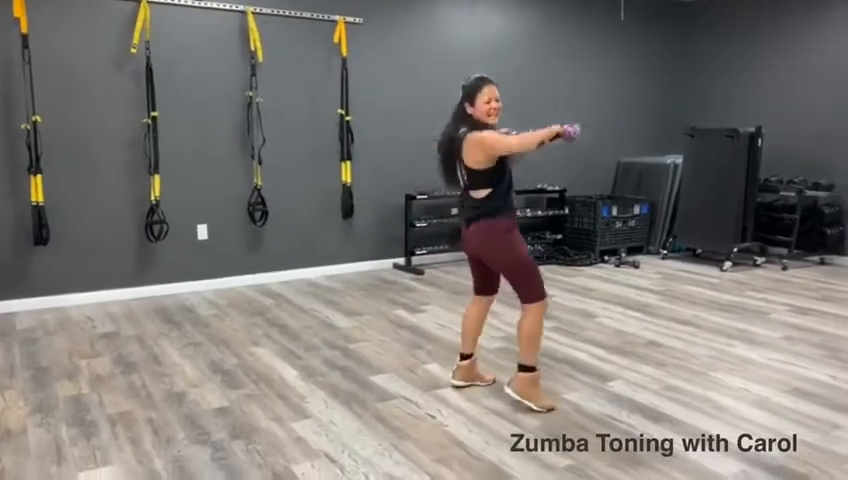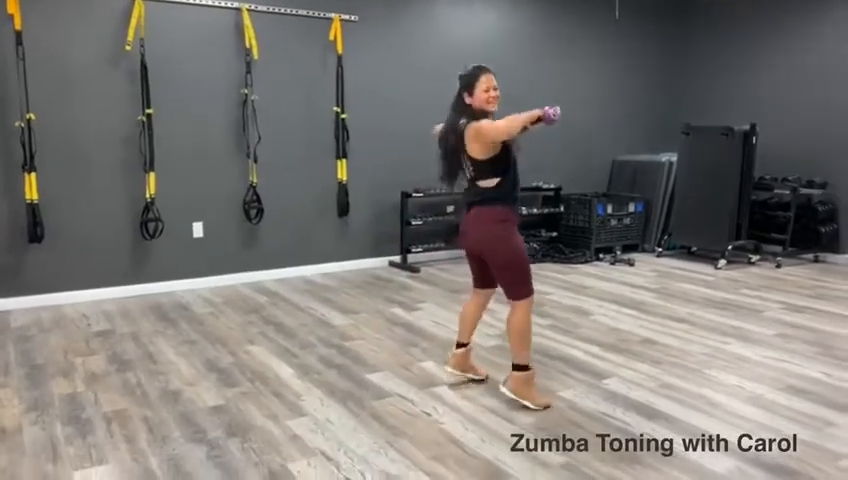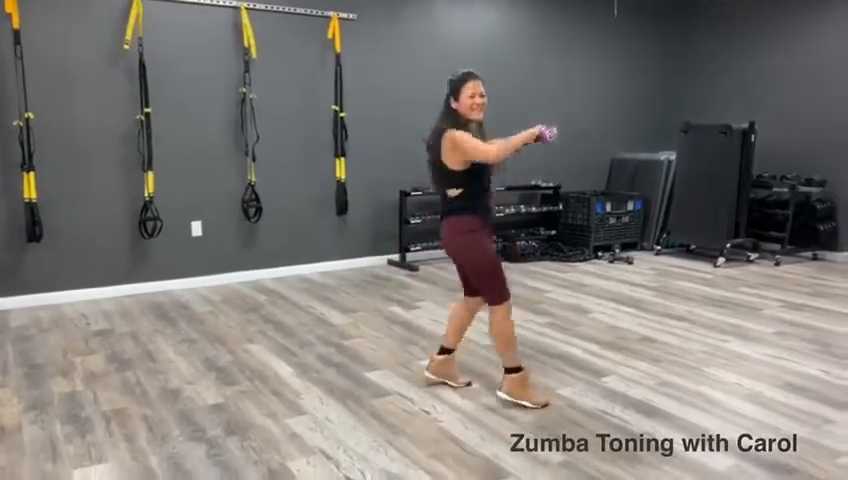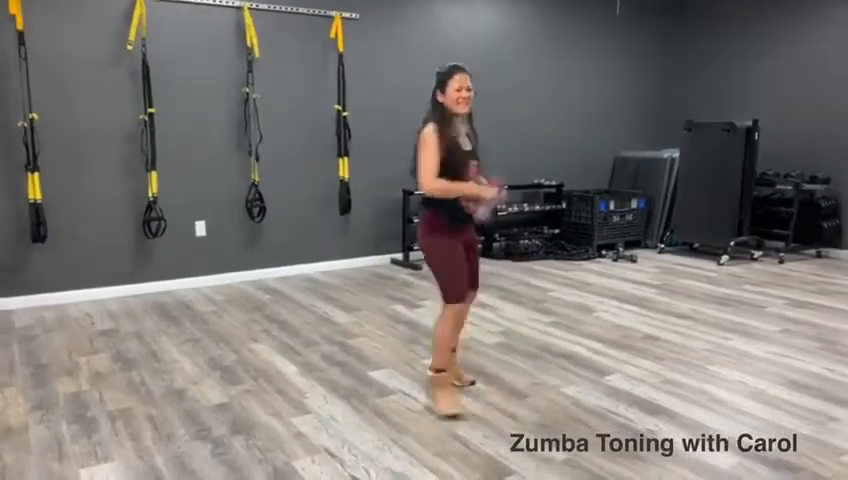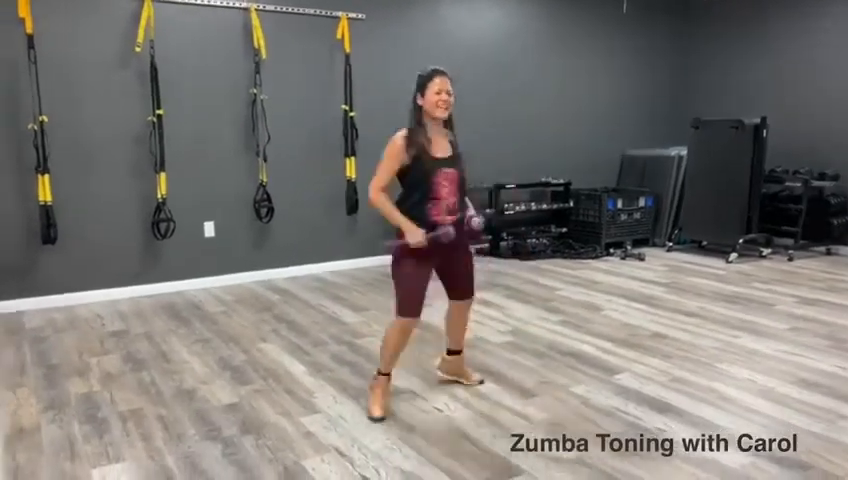
dt=0.2s
person 1, frame 1
left shoulder: (462, 137)
right shoulder: (482, 139)
right elbow: (517, 144)
left wrist: (513, 139)
right wrist: (554, 130)
left hip: (475, 230)
right hip: (496, 232)
left knee: (482, 296)
right knee: (535, 301)
left ankle: (465, 367)
right ankle: (525, 381)
person 1, frame 2
left shoulder: (460, 128)
right shoulder: (480, 129)
left elbow: (439, 131)
right elbow: (506, 129)
right wrist: (533, 114)
left hip: (474, 221)
right hip: (495, 222)
left knee: (483, 289)
right knee: (522, 298)
left ankle: (460, 357)
right ankle: (520, 379)
person 1, frame 3
left shoulder: (465, 135)
right shoulder: (456, 138)
right elbow: (492, 154)
right wrist: (530, 134)
left hip: (463, 227)
right hip: (467, 231)
left knee: (474, 297)
right knee: (500, 303)
left ankle: (441, 362)
right ankle: (515, 381)
person 1, frame 4
left shoulder: (465, 130)
right shoulder: (433, 133)
right elbow: (429, 185)
left wrist: (481, 189)
right wrist: (475, 190)
left hip: (463, 225)
right hip: (440, 229)
left knee: (467, 295)
right knee: (456, 302)
left ankle: (445, 364)
right ankle: (441, 381)
person 1, frame 5
left shoulder: (451, 138)
right shoulder: (403, 142)
right elbow: (376, 192)
left wrist: (468, 210)
right wrist: (408, 228)
left hip: (453, 237)
right hip: (416, 241)
left knee: (463, 300)
right knee: (408, 317)
left ankle: (453, 363)
right ankle: (381, 383)
